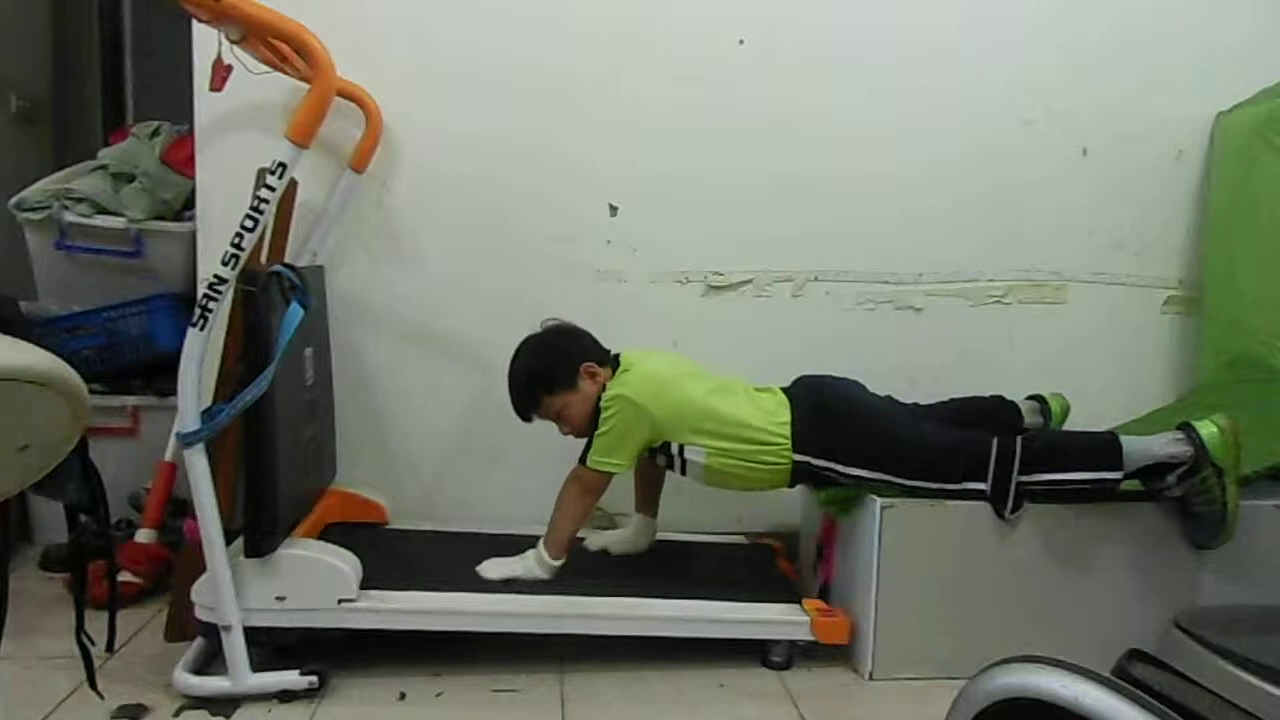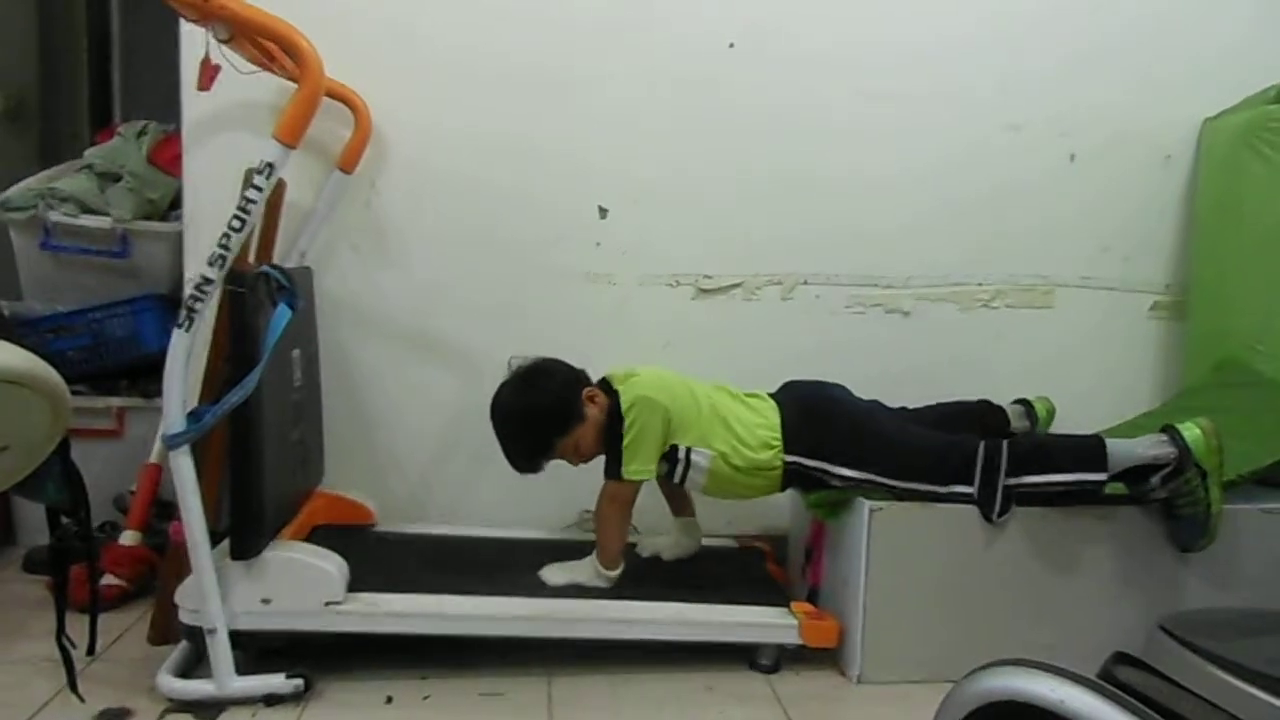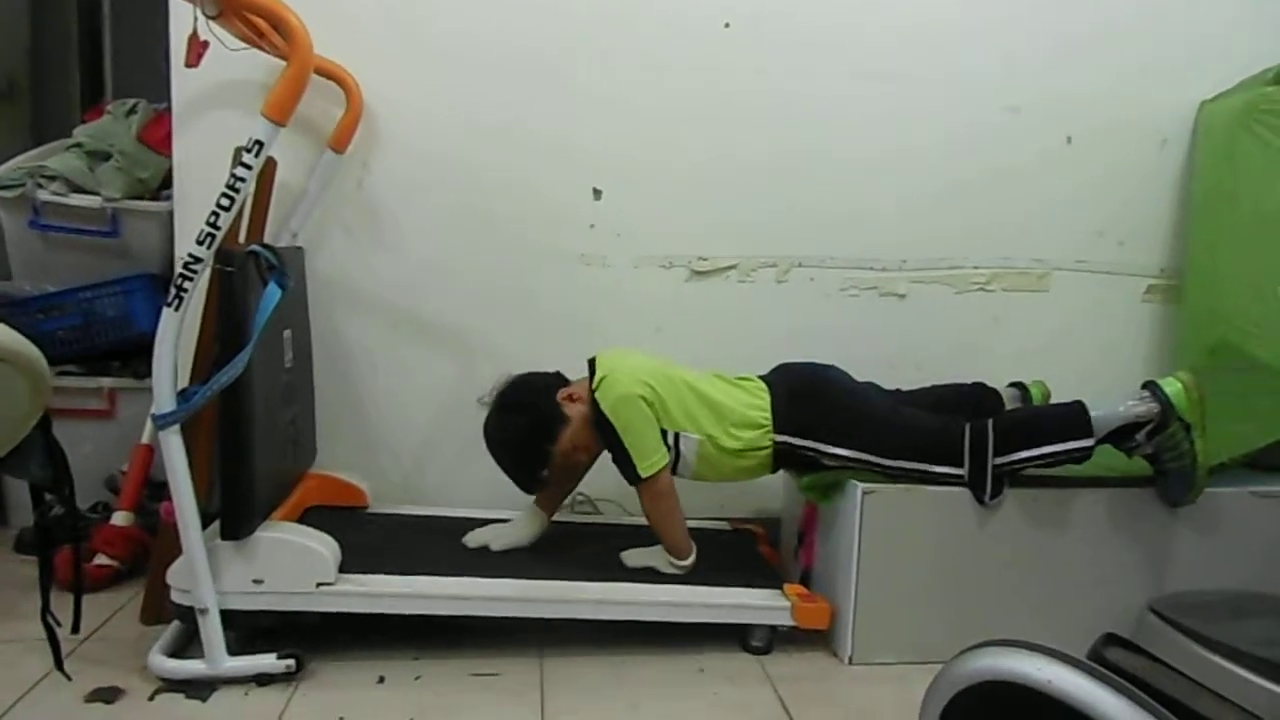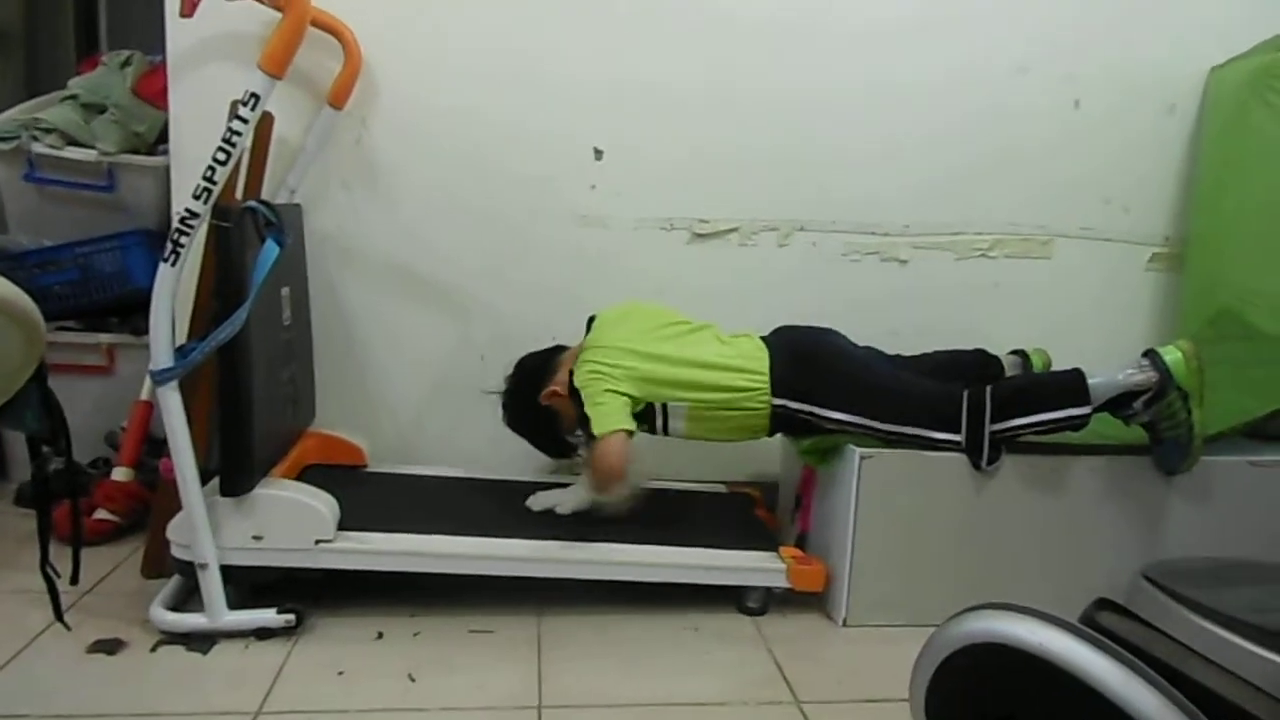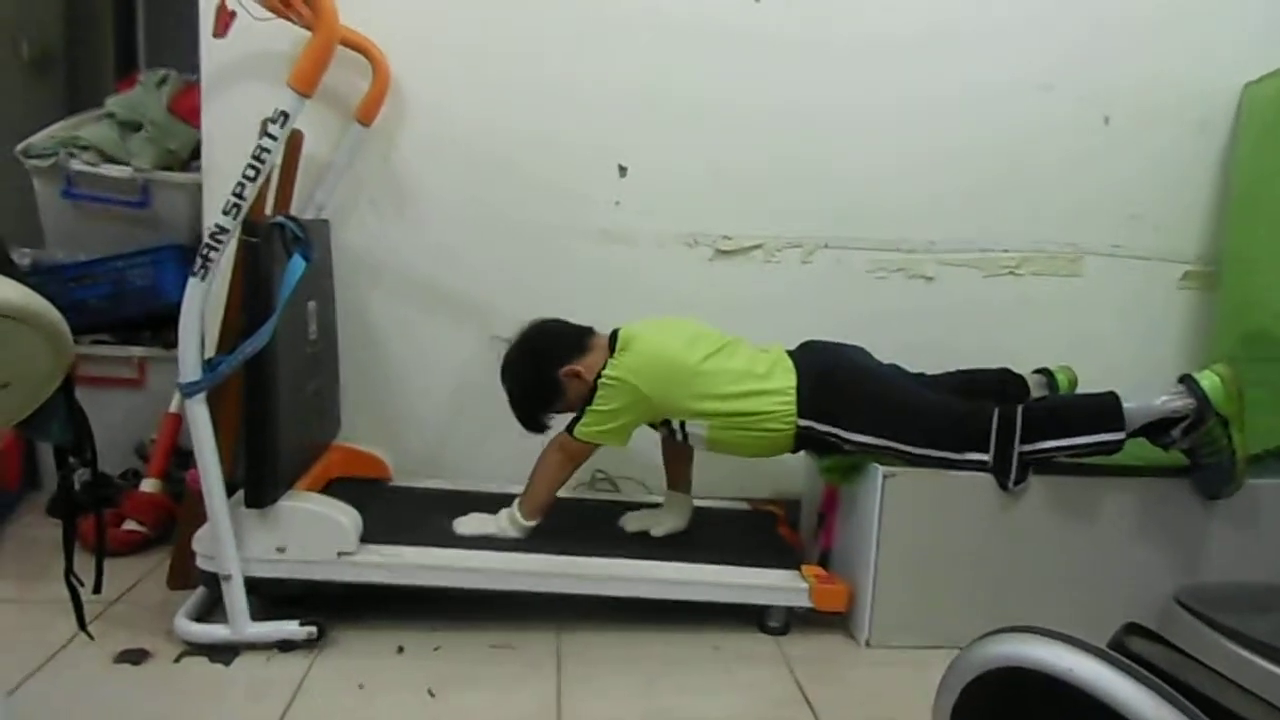
dt=1s
person 1, frame 1
left shoulder: (625, 396)
right shoulder: (638, 366)
left elbow: (584, 485)
right elbow: (652, 455)
left wrist: (542, 560)
right wrist: (640, 531)
left hip: (823, 438)
right hip: (812, 407)
left knee: (988, 468)
right knee: (929, 423)
left ankle: (1183, 452)
person 1, frame 2
left shoulder: (634, 400)
right shoulder: (621, 391)
left elbow: (616, 499)
right elbow: (670, 460)
left wrist: (599, 568)
right wrist: (684, 531)
left hip: (813, 439)
right hip: (800, 415)
left knee: (978, 472)
right knee: (917, 428)
left ankle: (1164, 454)
right ankle: (1016, 416)
person 1, frame 3
left shoulder: (618, 398)
right shoulder: (601, 373)
left elbow: (656, 488)
right elbow: (568, 465)
left wrist: (677, 556)
right wrist: (530, 522)
left hip: (803, 421)
right hip: (791, 397)
left knee: (968, 452)
right knee: (909, 410)
left ankle: (1146, 412)
right ankle: (1009, 398)
person 1, frame 4
left shoulder: (597, 372)
right shoulder: (613, 324)
left elbow: (612, 462)
right elbow: (634, 408)
left wrist: (602, 493)
right wrist: (584, 490)
left hip: (799, 387)
right hip: (794, 353)
left knee: (966, 419)
right knee: (912, 375)
left ankle: (1144, 379)
person 1, frame 5
left shoulder: (624, 378)
right shoulder: (639, 337)
left elbow: (563, 452)
right elbow: (677, 416)
left wrist: (515, 520)
right wrist: (675, 506)
left hip: (826, 406)
right hip: (816, 370)
left knee: (992, 437)
right knee: (932, 393)
left ankle: (1183, 405)
